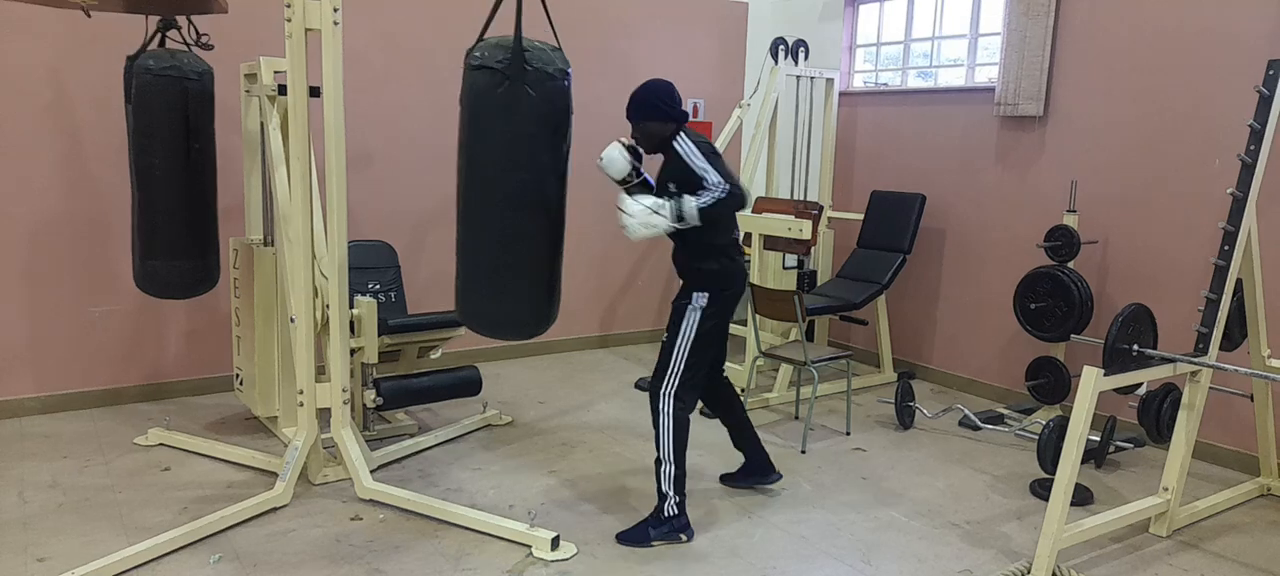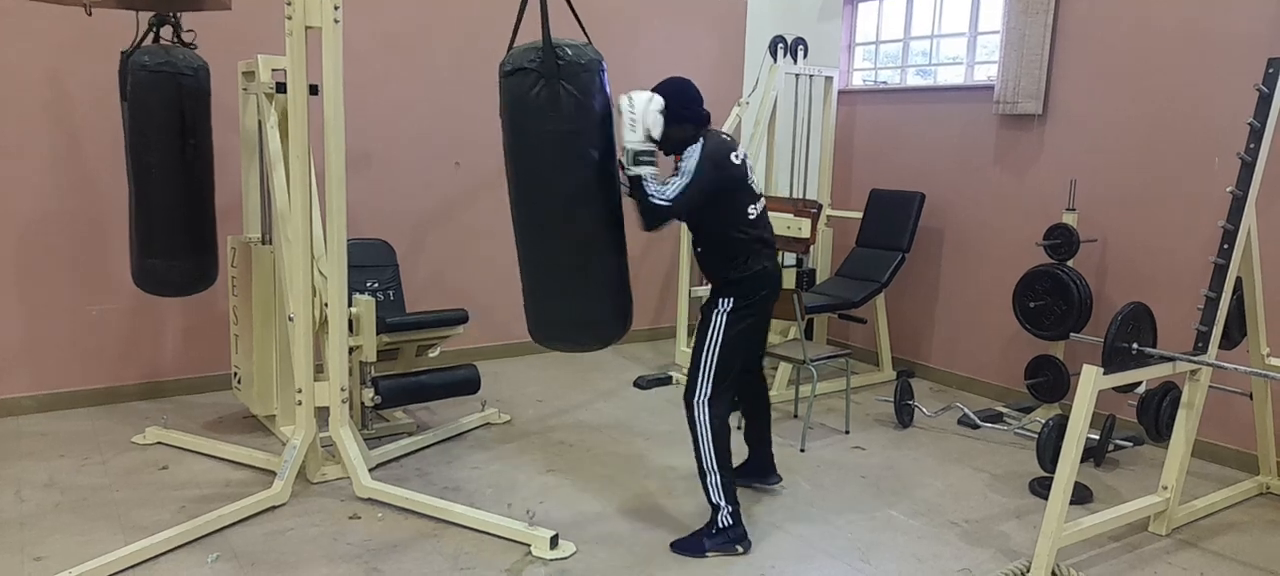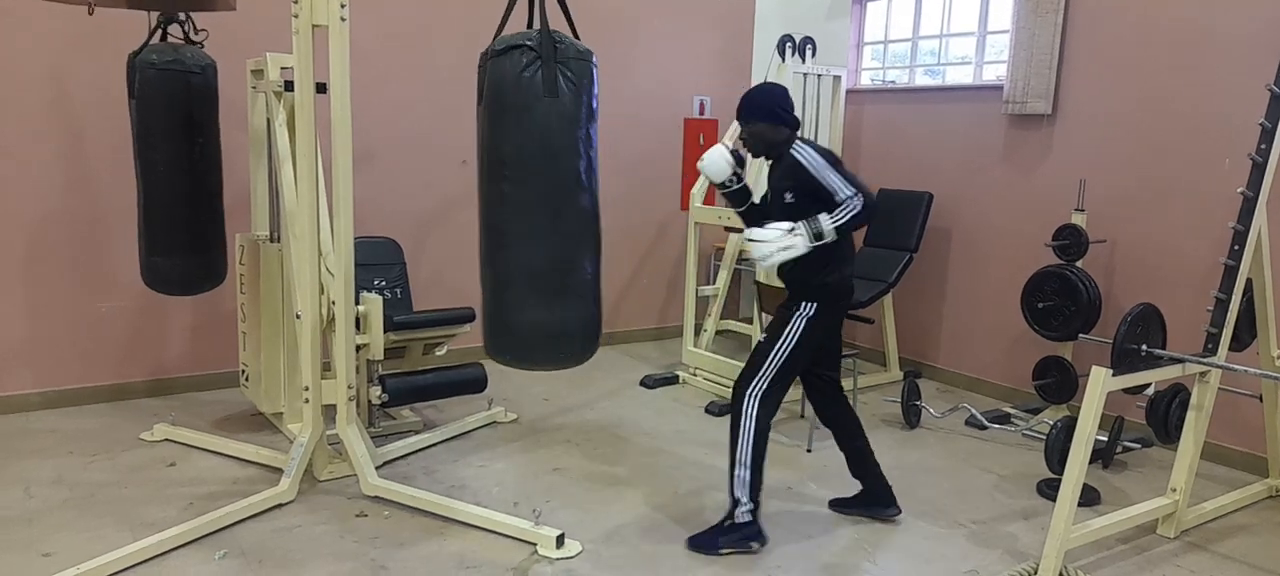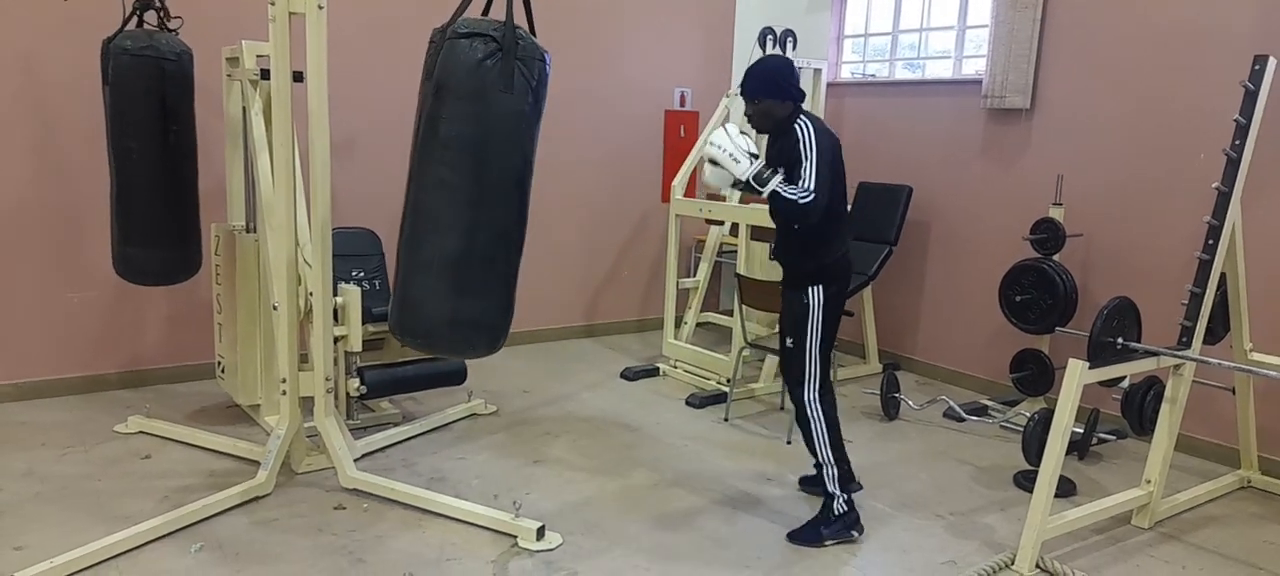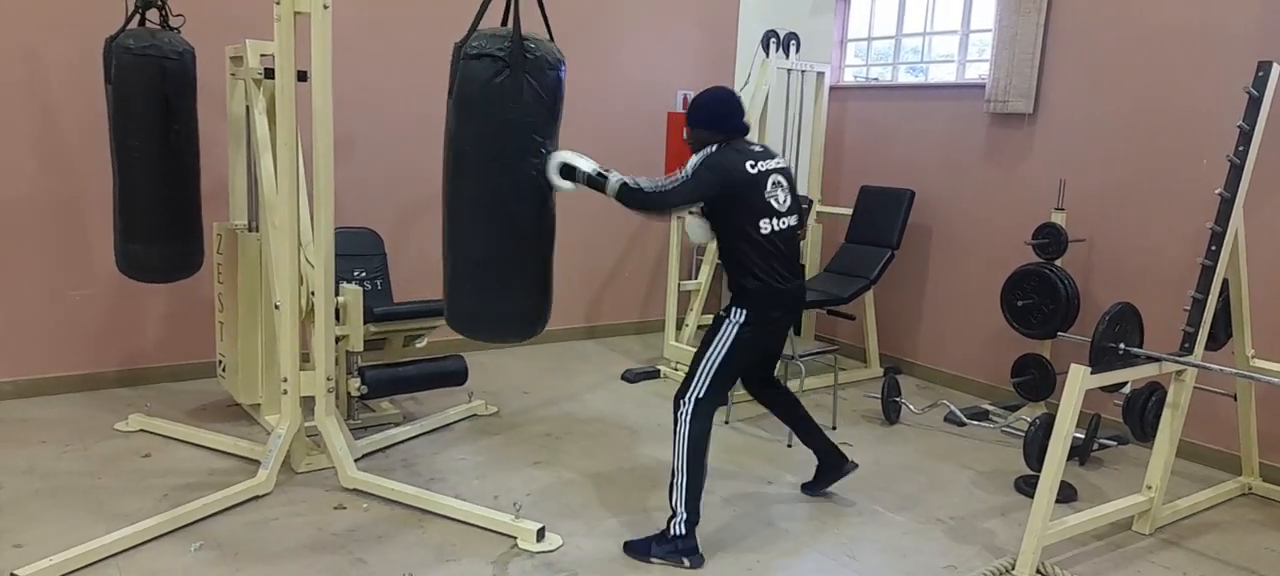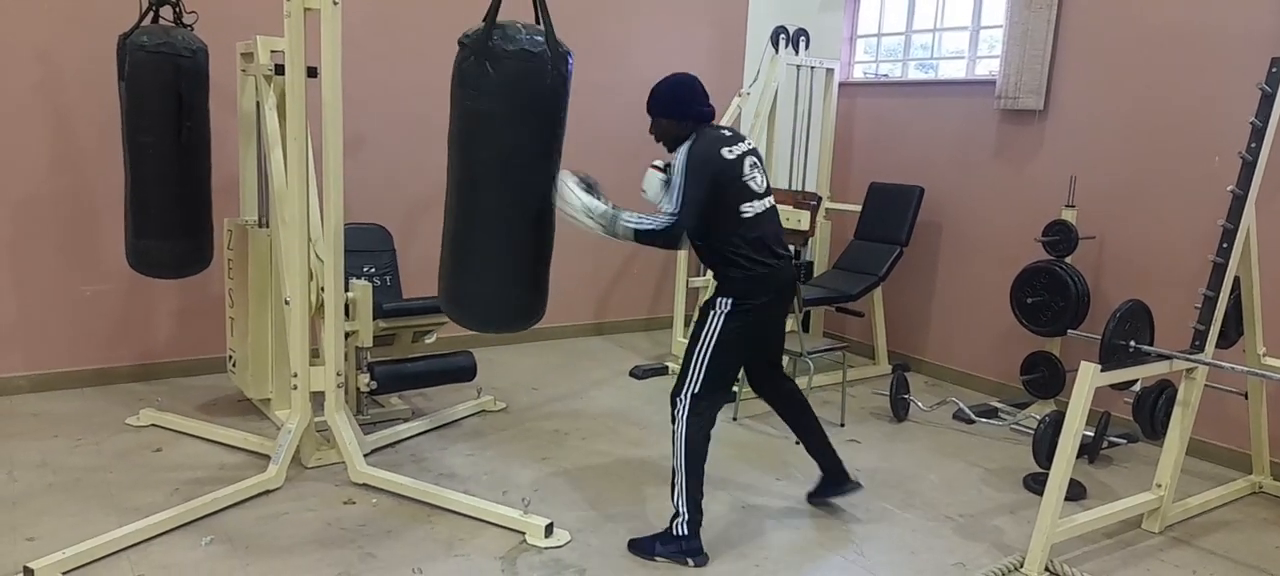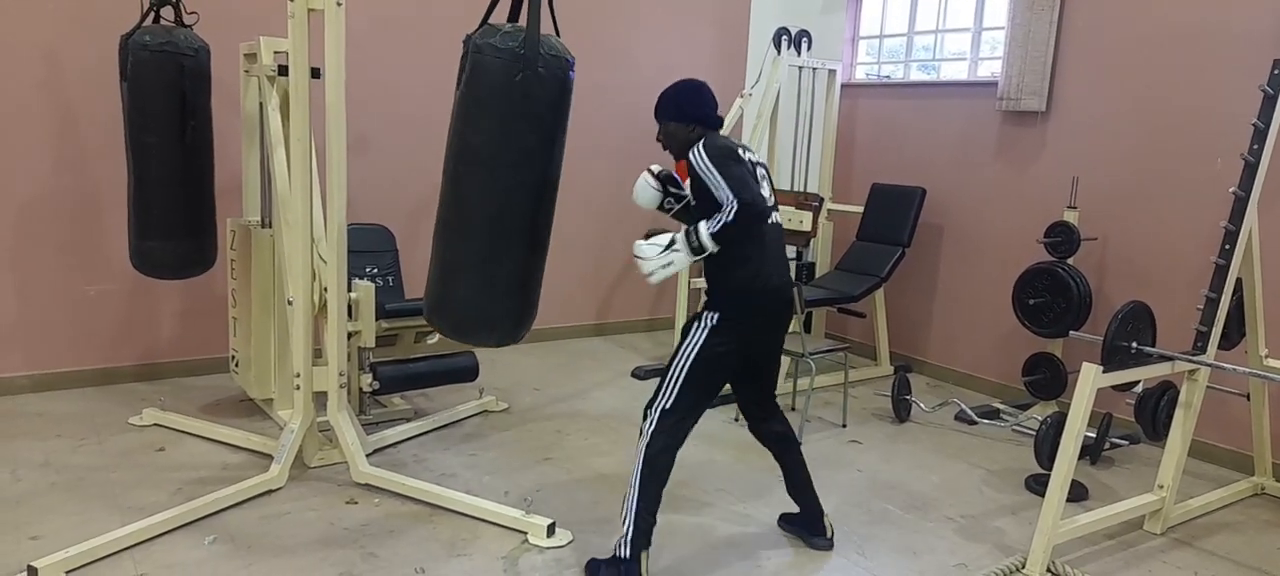
dt=0.5s
person 1, frame 1
left shoulder: (685, 149)
right shoulder: (677, 152)
left elbow: (727, 195)
right elbow: (666, 205)
left wrist: (665, 213)
right wrist: (634, 186)
left hip: (710, 284)
right hip: (718, 280)
left knee: (670, 390)
right knee: (705, 375)
left ankle: (671, 514)
right ankle: (758, 464)
person 1, frame 2
left shoulder: (702, 157)
right shoulder: (717, 145)
left elbow: (655, 213)
right elbow: (680, 200)
left wrist: (636, 152)
right wrist: (645, 164)
left hip: (738, 290)
right hip: (761, 279)
left knee: (706, 399)
right knee: (746, 372)
left ankle: (726, 526)
right ankle: (761, 462)
person 1, frame 3
left shoulder: (805, 158)
right shoulder: (784, 163)
left elbow: (861, 205)
right elbow: (766, 224)
left wrist: (805, 235)
right wrist: (732, 183)
left hip: (817, 295)
right hip: (817, 293)
left knee: (752, 395)
right knee: (824, 390)
left ankle: (743, 521)
right ankle: (877, 493)
person 1, frame 4
left shoulder: (810, 135)
right shoulder: (785, 136)
left elbow: (807, 205)
left wrist: (749, 170)
right wrist: (744, 164)
left hip: (819, 279)
right hip: (806, 274)
left knee: (806, 391)
right knee: (806, 378)
left ankle: (841, 510)
right ankle: (836, 474)
person 1, frame 5
left shoulder: (718, 162)
right shoulder: (769, 160)
left elbow: (659, 199)
left wrist: (587, 174)
left hip: (755, 303)
right hip: (785, 295)
left knee: (694, 404)
right knee: (761, 381)
left ankle: (680, 537)
right ankle: (831, 459)
person 1, frame 6
left shoulder: (697, 152)
right shoulder: (737, 141)
left elbow: (669, 228)
left wrist: (597, 211)
right wrist: (671, 186)
left hip: (744, 294)
right hip: (774, 281)
left knee: (692, 403)
right knee: (770, 379)
left ankle: (684, 536)
right ankle: (833, 473)
person 1, frame 7
left shoulder: (703, 152)
right shoulder: (741, 155)
left elbow: (741, 211)
left wrist: (685, 243)
right wrist: (673, 200)
left hip: (734, 306)
right hip: (776, 299)
left knee: (664, 421)
right knee: (763, 410)
right ankle: (814, 518)
